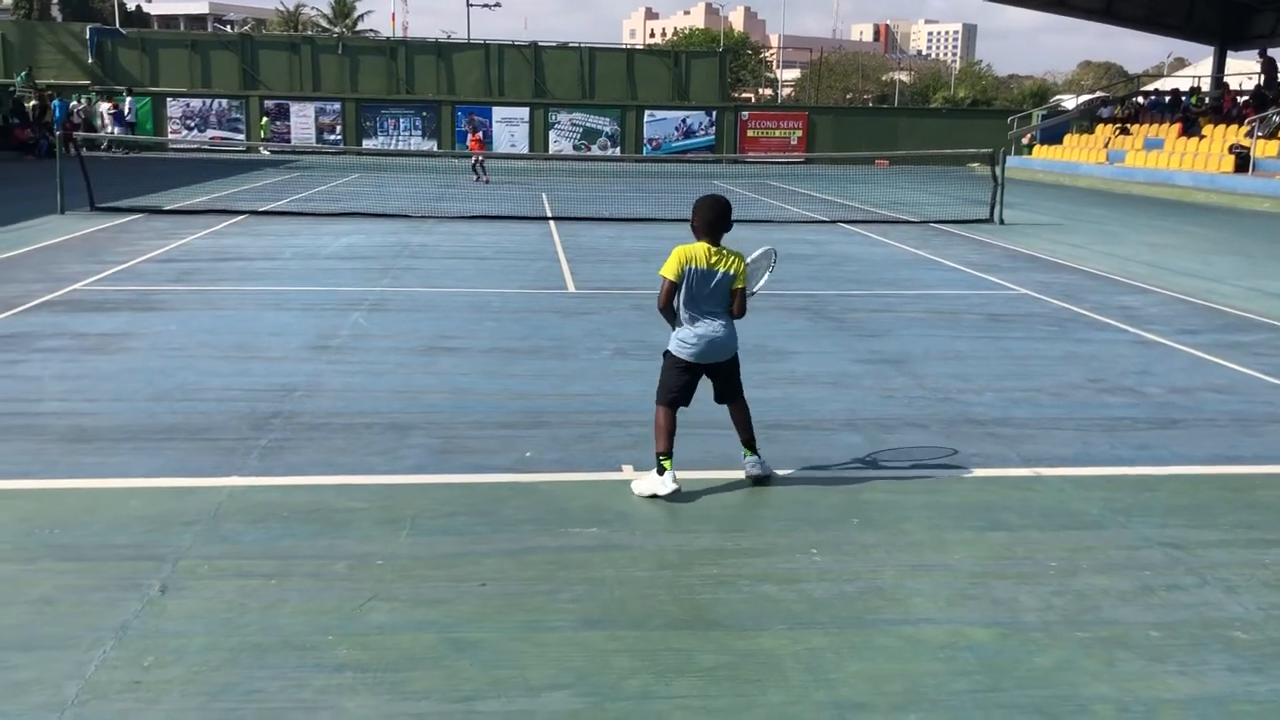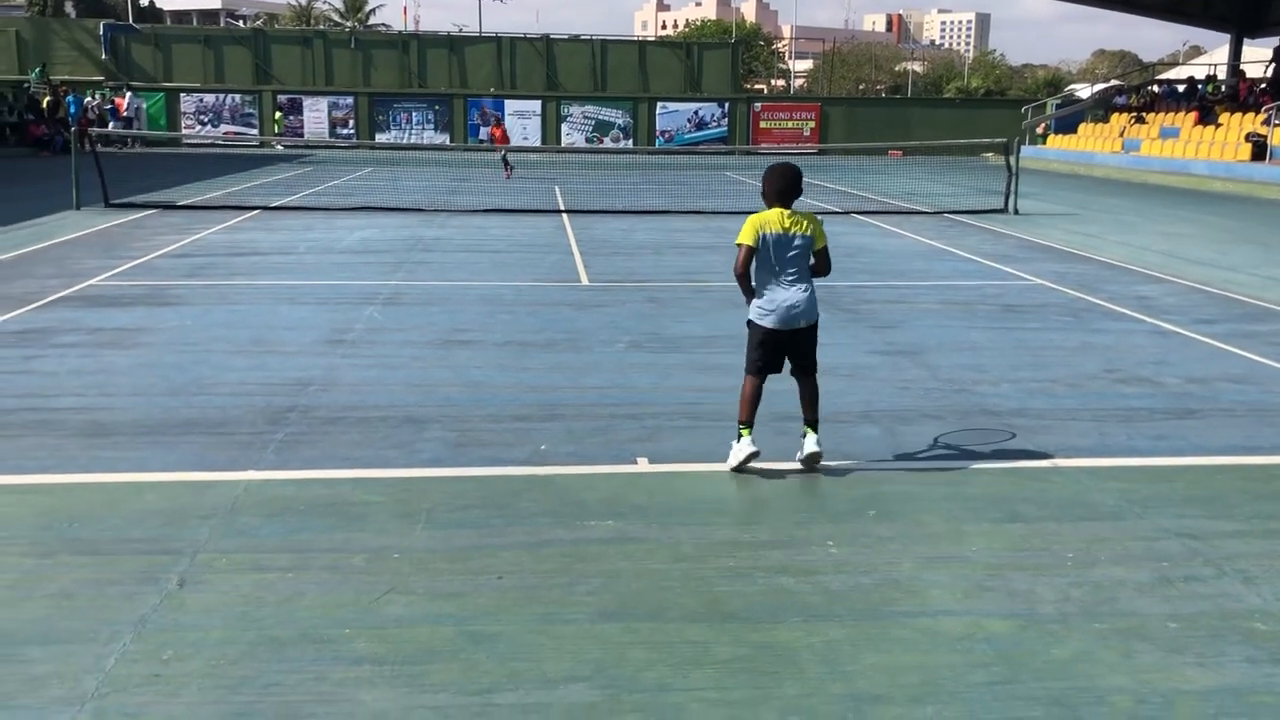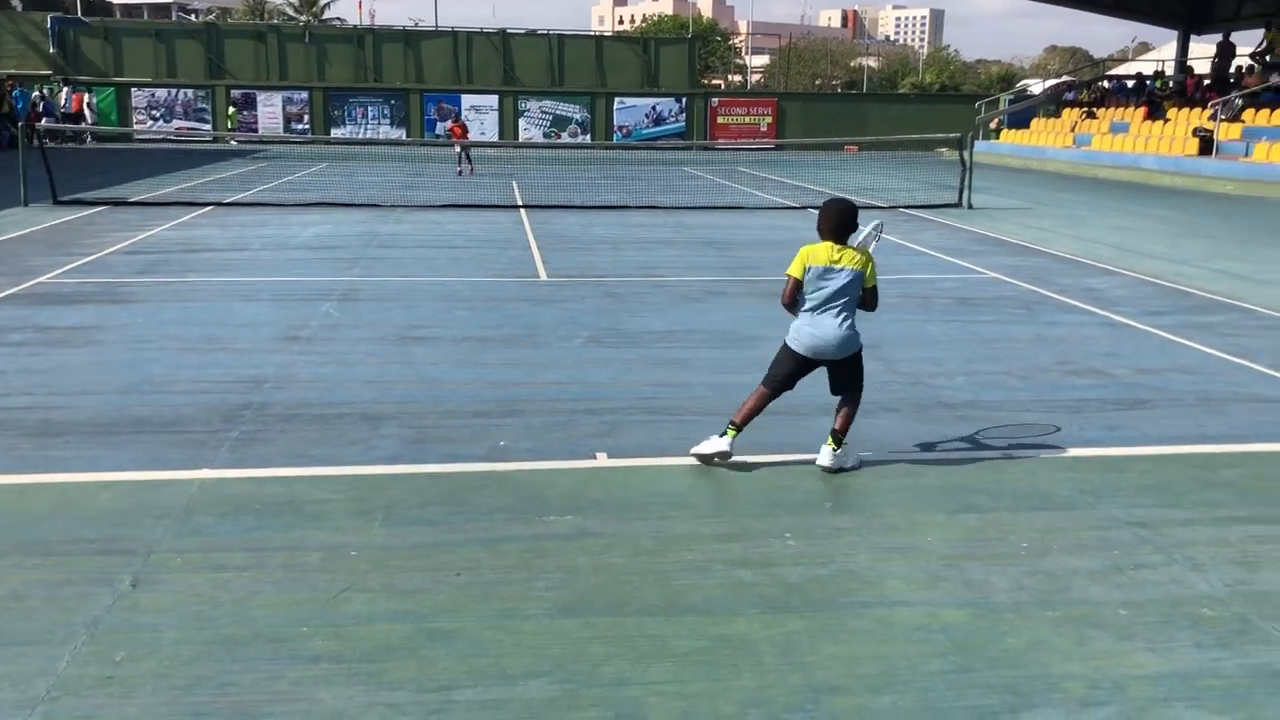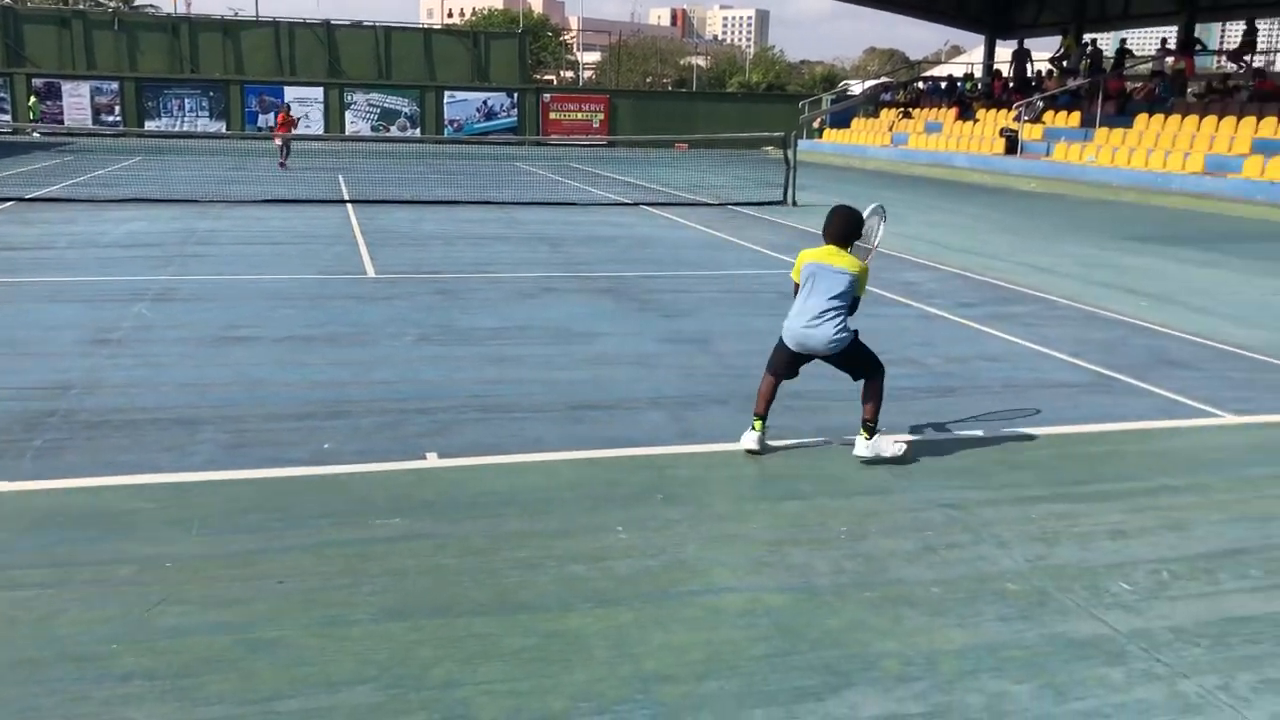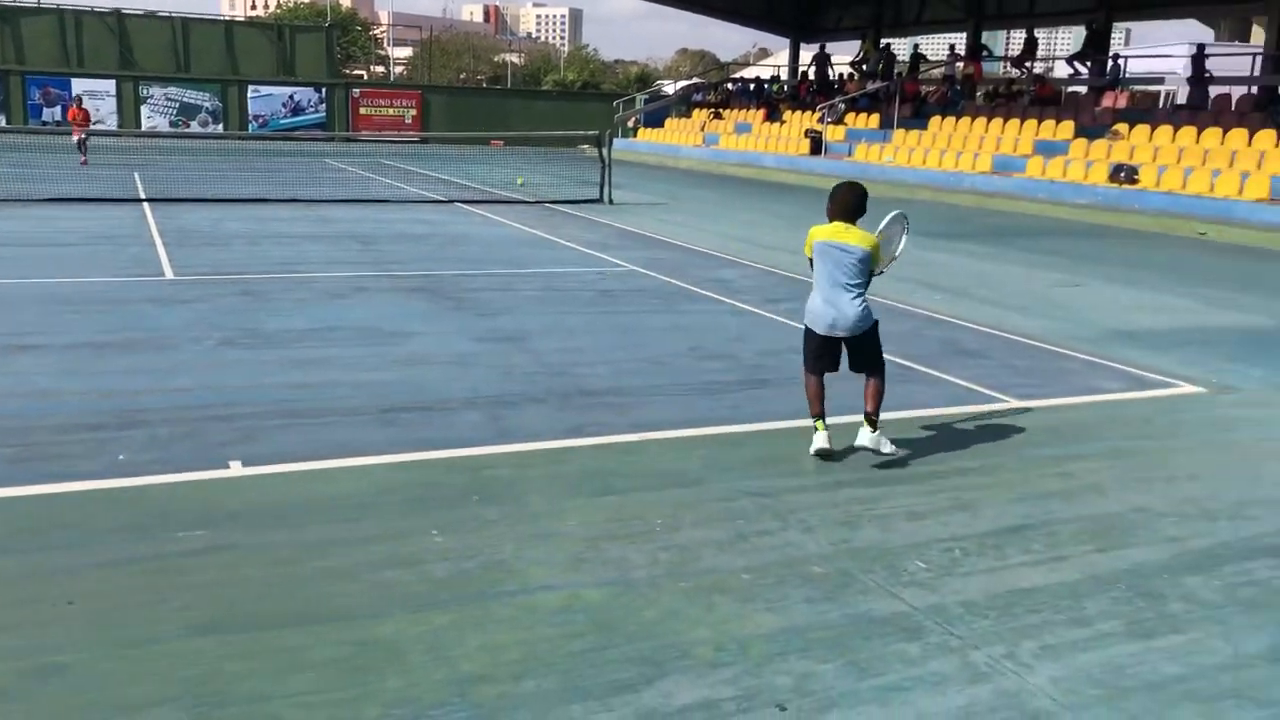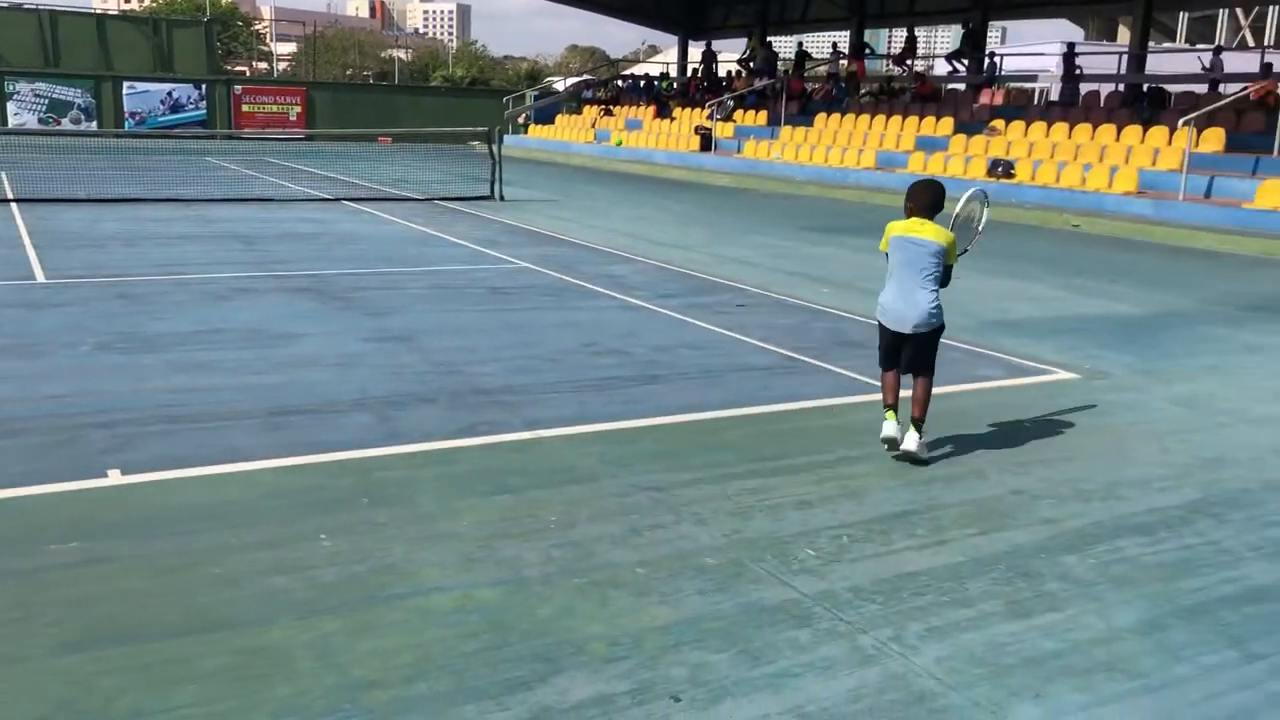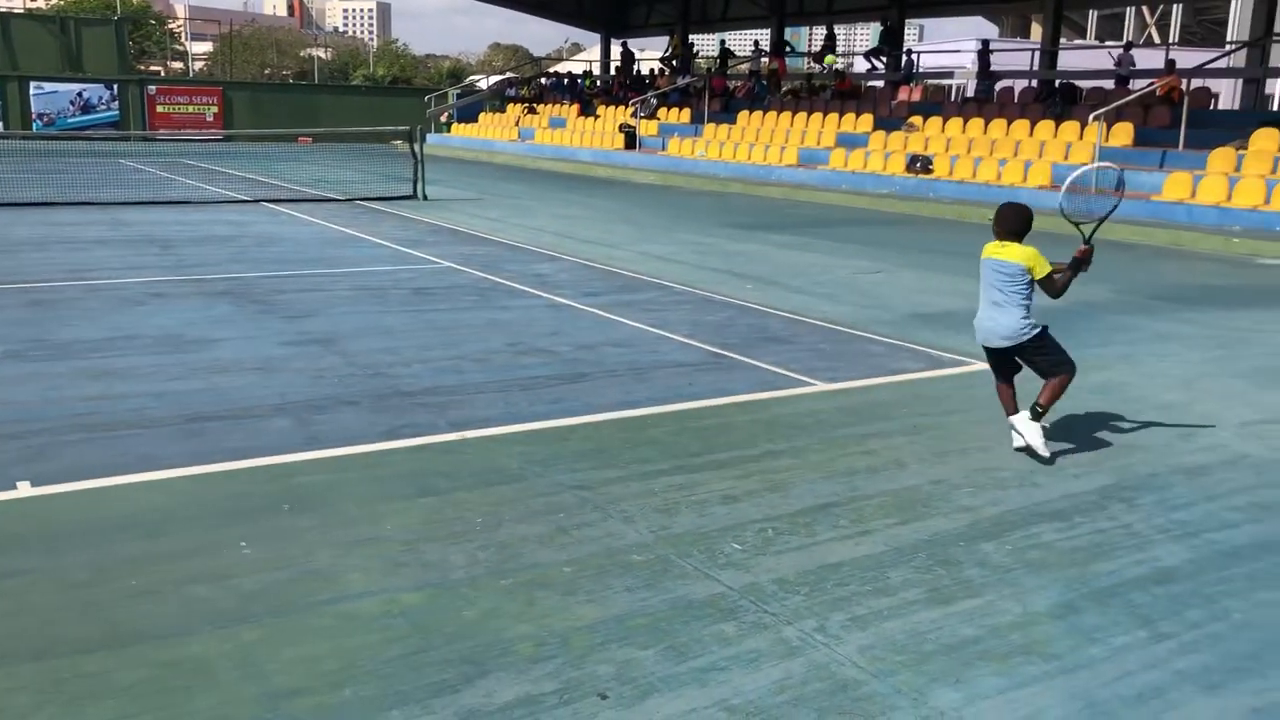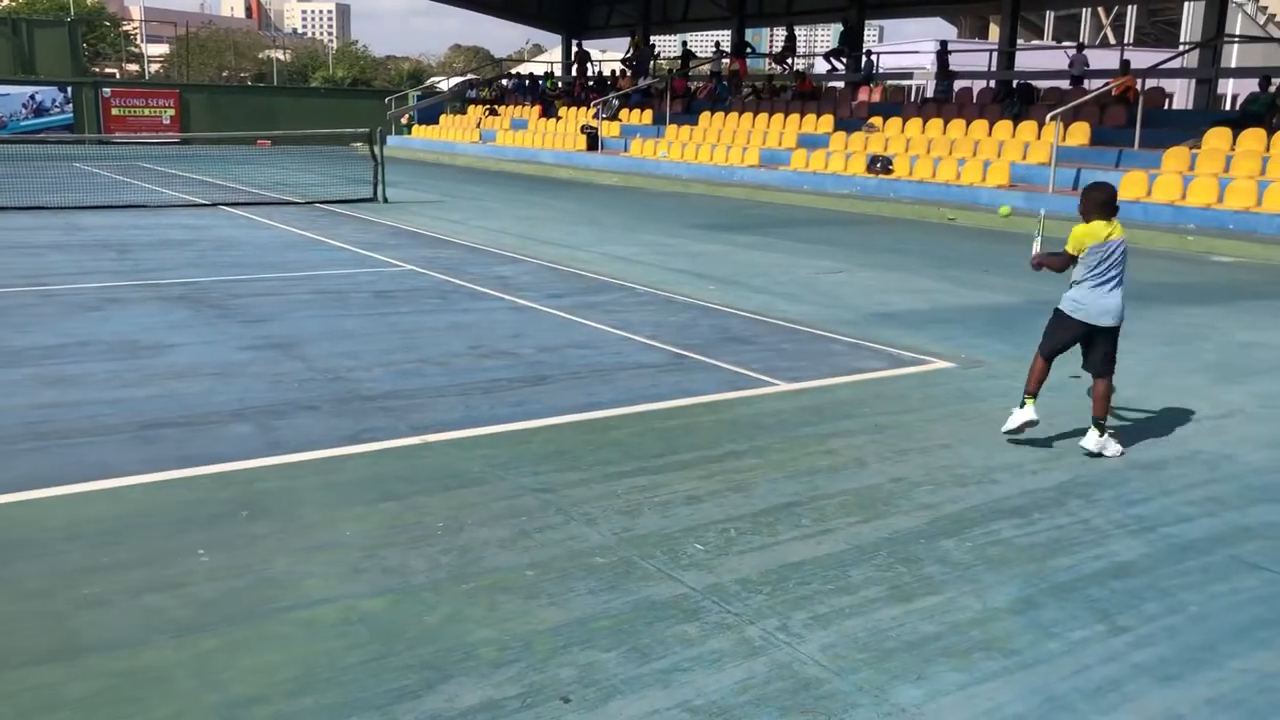
dt=0.4s
person 1, frame 1
left shoulder: (683, 255)
right shoulder: (737, 261)
left elbow: (663, 302)
right elbow: (737, 310)
left wrist: (676, 323)
left hip: (687, 346)
right hip: (724, 346)
left knee: (665, 406)
right knee: (735, 399)
left ankle: (663, 473)
right ankle: (753, 459)
person 1, frame 2
left shoulder: (755, 223)
right shoulder: (811, 224)
left elbow: (741, 267)
right elbow: (824, 268)
left wrist: (751, 293)
left hip: (767, 314)
right hip: (803, 313)
left knee: (755, 376)
right knee: (806, 375)
left ankle: (745, 440)
right ankle: (811, 436)
person 1, frame 3
left shoulder: (806, 254)
right shoulder: (863, 260)
left elbow: (786, 300)
right elbow: (870, 304)
left hip: (802, 339)
right hip: (842, 343)
left knee: (768, 389)
right knee: (851, 392)
left ankle: (725, 438)
right ankle: (833, 449)
person 1, frame 4
left shoulder: (806, 257)
right shoulder: (857, 267)
right elbow: (852, 307)
left hip: (796, 334)
right hip: (834, 338)
left knee: (773, 375)
right knee: (874, 374)
left ankle: (755, 432)
right ankle: (868, 439)
person 1, frame 5
left shoulder: (815, 235)
right shoulder: (868, 243)
right elbow: (865, 280)
left hip: (819, 318)
right hip: (856, 319)
left knee: (814, 372)
right knee: (875, 372)
left ankle: (820, 432)
right ankle: (870, 430)
person 1, frame 6
left shoulder: (893, 229)
right shoulder: (945, 240)
right elbow: (944, 281)
left hip: (890, 312)
right hip: (924, 318)
left knee: (890, 370)
right knee: (922, 376)
left ankle: (890, 421)
right ankle: (914, 435)
person 1, frame 7
left shoulder: (987, 251)
right shoulder: (1029, 255)
right elbow: (1054, 289)
left wrist: (1068, 267)
right wrist: (1076, 264)
left hip: (985, 331)
right hip: (1018, 333)
left knee: (1004, 377)
right knee: (1065, 371)
left ankle: (1018, 424)
right ankle: (1032, 418)
person 1, frame 8
left shoulder: (1083, 231)
right shoulder: (1118, 230)
left elbow: (1060, 264)
left wrist: (1041, 261)
right wrist: (1049, 258)
left hip: (1077, 308)
right hip: (1109, 313)
left knee: (1044, 354)
right knee: (1102, 372)
left ankle: (1026, 407)
right ankle: (1098, 434)
